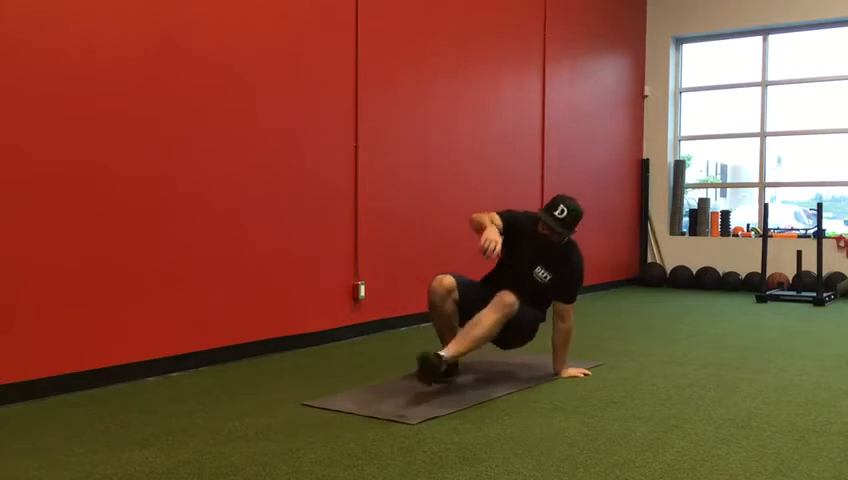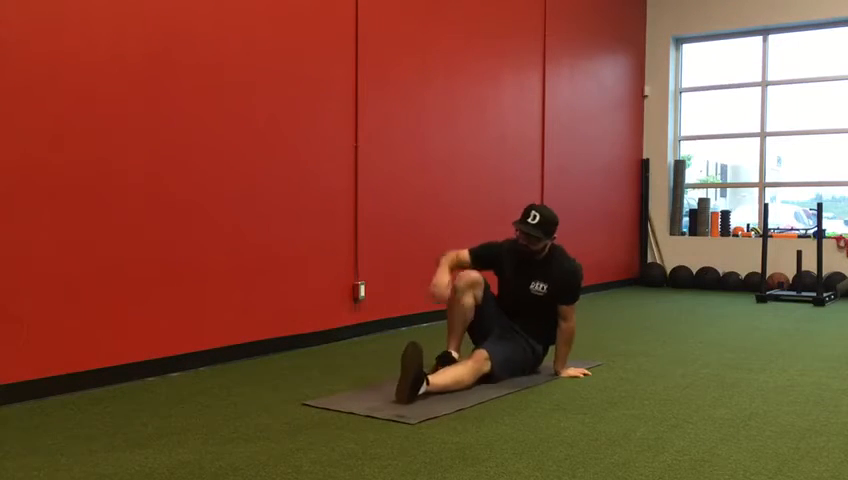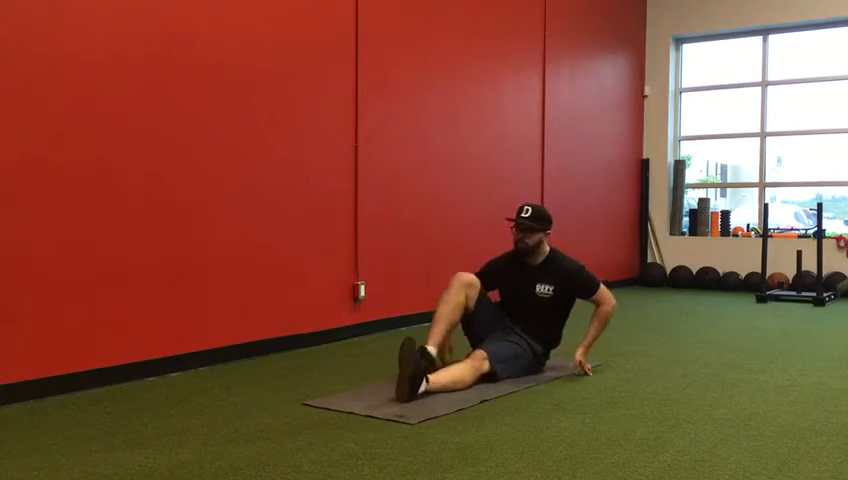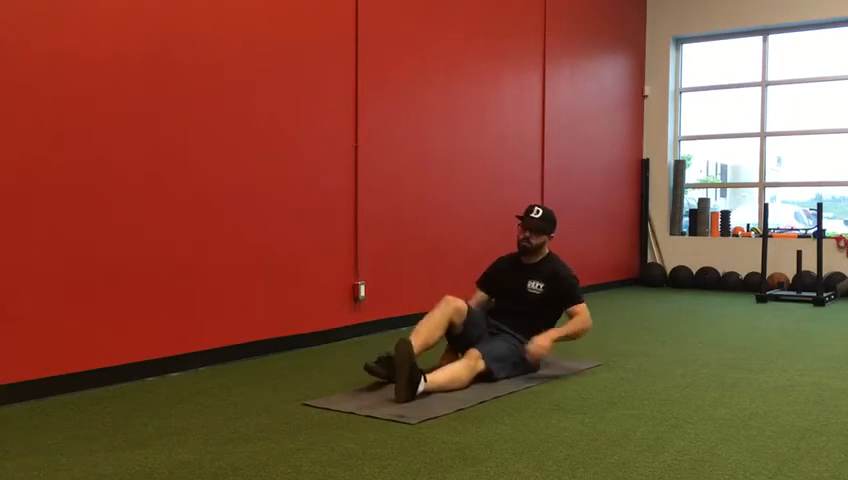
dt=0.4s
person 1, frame 1
left shoulder: (571, 261)
right shoulder: (524, 222)
left elbow: (562, 318)
right elbow: (477, 218)
left wrist: (560, 368)
right wrist: (490, 230)
left hip: (521, 321)
right hip: (487, 294)
left knee: (505, 301)
right knee: (442, 285)
left ankle: (442, 358)
right ankle: (448, 359)
person 1, frame 2
left shoulder: (565, 269)
right shoulder: (505, 250)
left elbow: (566, 320)
right elbow: (453, 257)
left wrist: (561, 367)
right wrist: (442, 271)
left hip: (527, 342)
right hip: (497, 320)
left knee: (480, 360)
right knee: (468, 280)
left ankle: (421, 383)
right ankle: (450, 357)
person 1, frame 3
left shoulder: (567, 271)
right shoulder: (503, 264)
left elbow: (607, 303)
right elbow: (460, 292)
left wrist: (582, 349)
right wrist: (442, 332)
left hip: (529, 345)
right hip: (496, 325)
left knee: (480, 359)
right knee: (464, 280)
left ankle: (422, 382)
right ankle: (429, 354)
person 1, frame 4
left shoulder: (558, 274)
right shoulder: (504, 264)
left elbow: (584, 321)
right elbow: (476, 302)
left wrist: (549, 336)
right wrist: (453, 336)
left hip: (519, 344)
left knee: (474, 359)
right knee: (451, 304)
left ankle: (418, 383)
right ankle: (396, 361)
